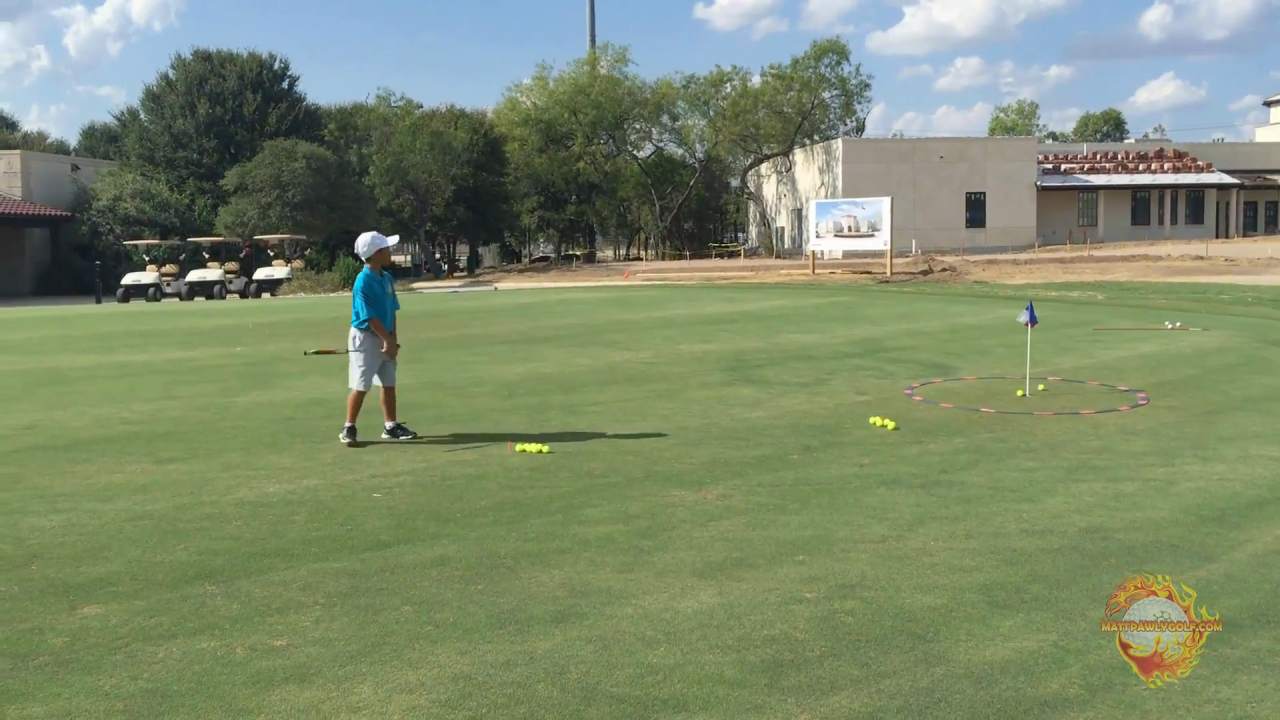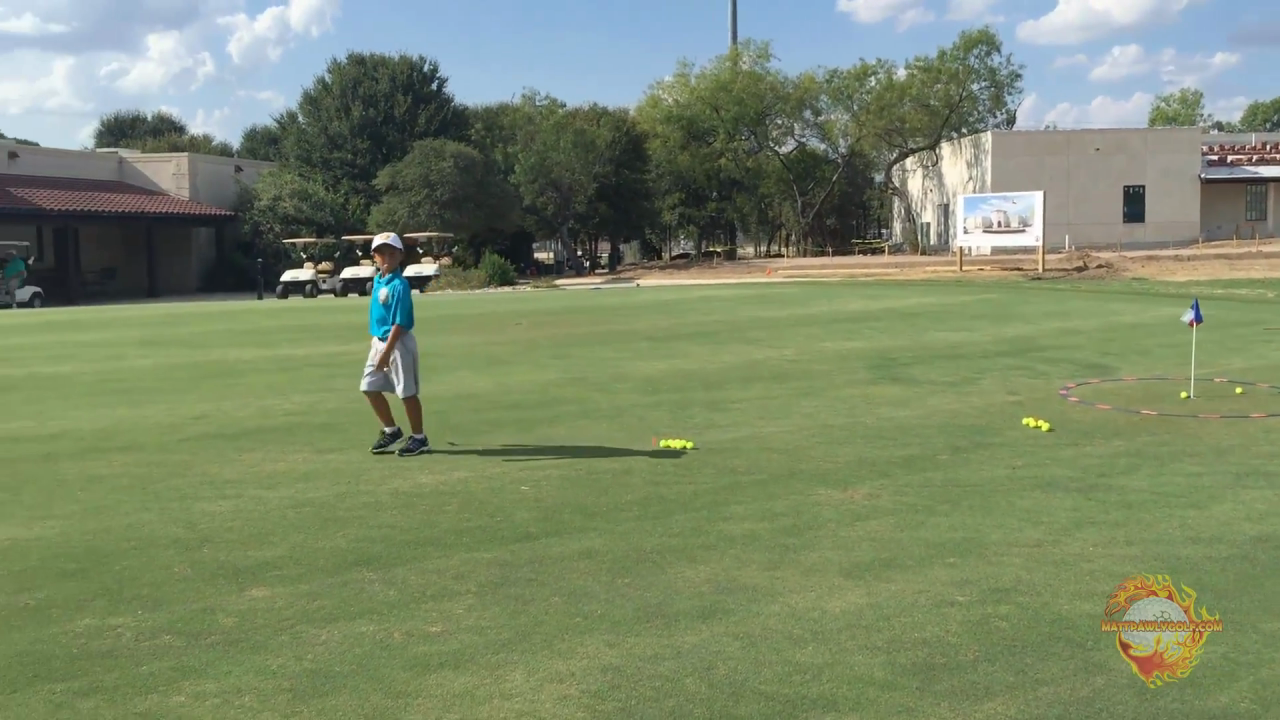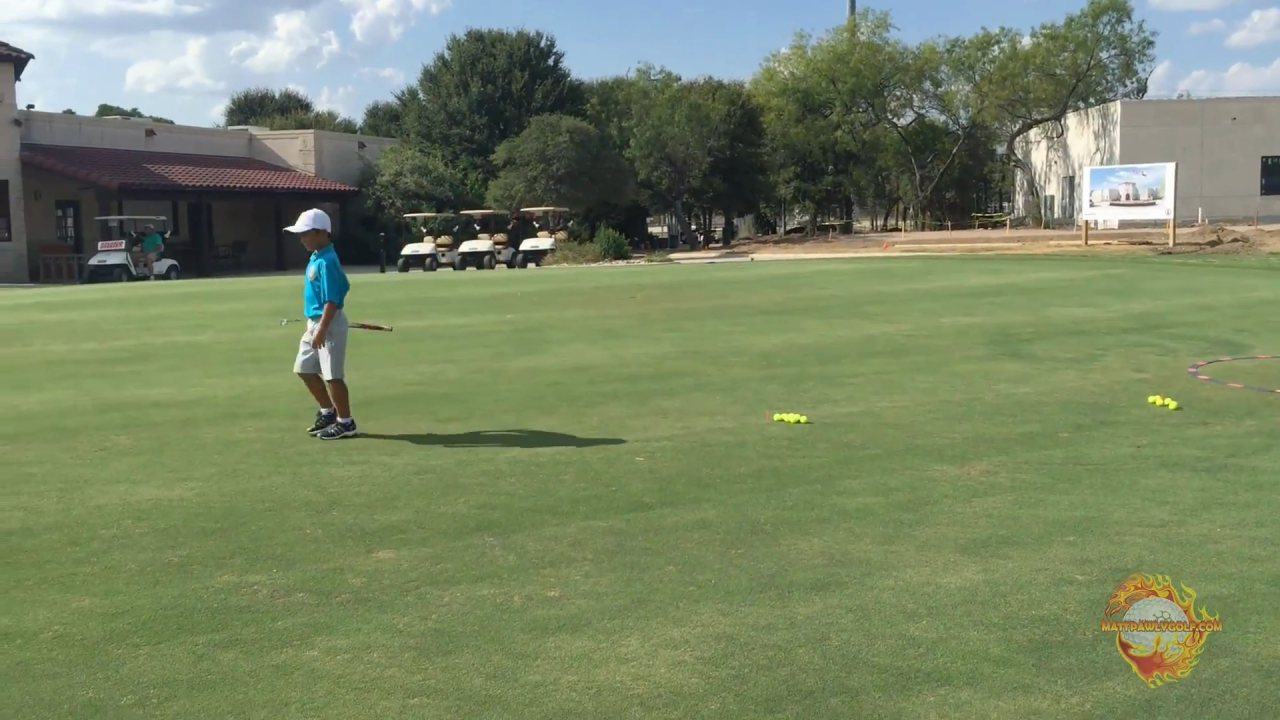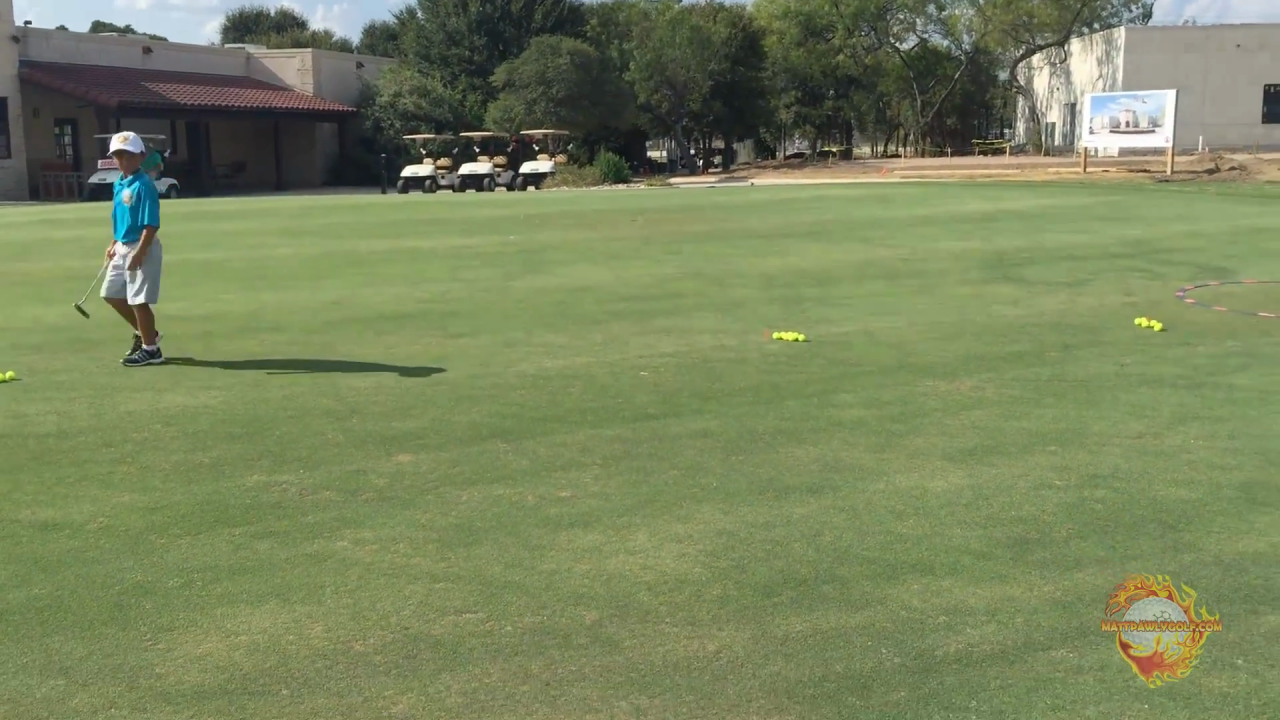
dt=1s
person 1, frame 1
left shoulder: (387, 277)
right shoulder: (363, 282)
right elbow: (369, 317)
left wrist: (392, 339)
right wrist: (387, 340)
left hip: (382, 338)
right hip: (364, 337)
left knee: (389, 384)
right knee: (361, 385)
left ankle: (391, 426)
right ankle: (349, 427)
person 1, frame 2
left shoulder: (400, 285)
right shoulder: (378, 280)
left elbow: (400, 323)
left wrist: (386, 351)
left hip: (398, 344)
right hip: (379, 342)
left knee: (406, 392)
right knee: (370, 388)
left ankle: (419, 438)
right ankle: (391, 430)
person 1, frame 3
left shoulder: (326, 261)
right shoulder: (318, 257)
left elbow: (332, 300)
right elbow: (344, 287)
left wrist: (321, 330)
left hip: (328, 324)
right hip: (316, 323)
left knee: (332, 375)
right knee: (304, 369)
left ankle: (346, 422)
right ankle: (328, 411)
person 1, frame 4
left shoulder: (144, 185)
right shoulder: (119, 183)
left elbow: (151, 224)
left wrist: (139, 253)
right wrist: (114, 245)
left hip: (141, 250)
right hip: (123, 248)
left knee: (140, 300)
right knee: (112, 294)
left ankle: (151, 349)
right ankle: (144, 333)
